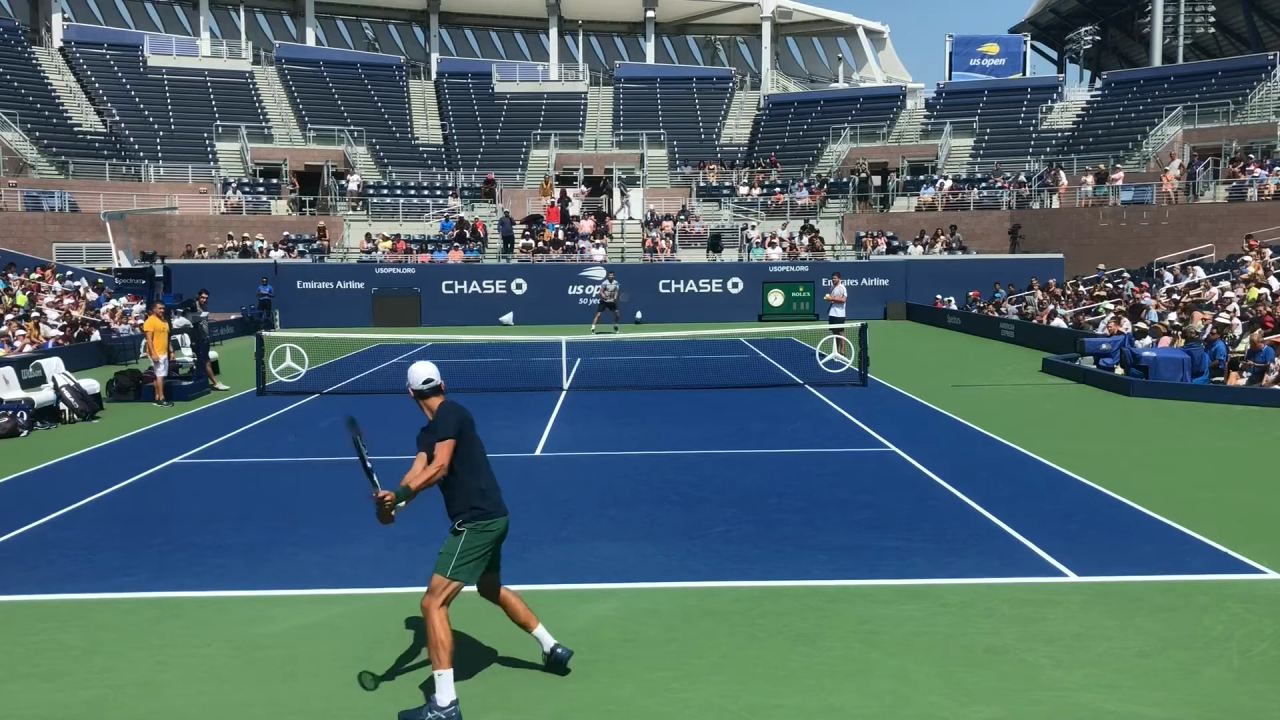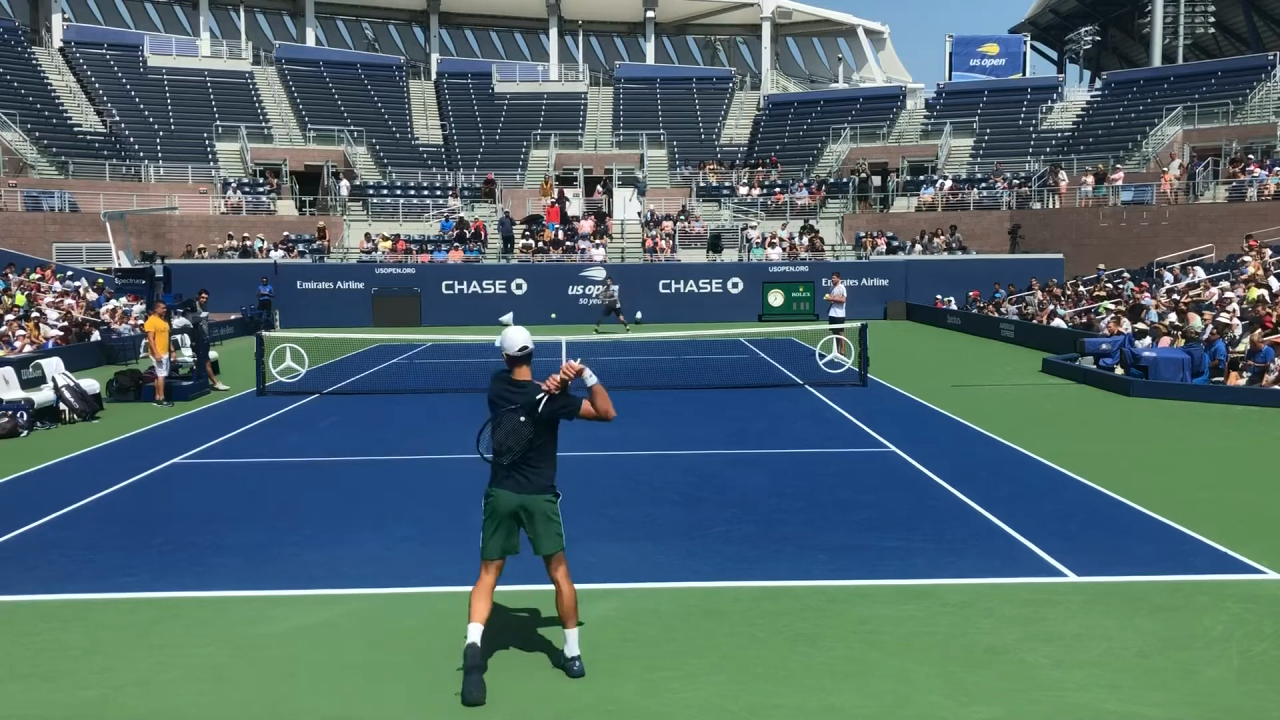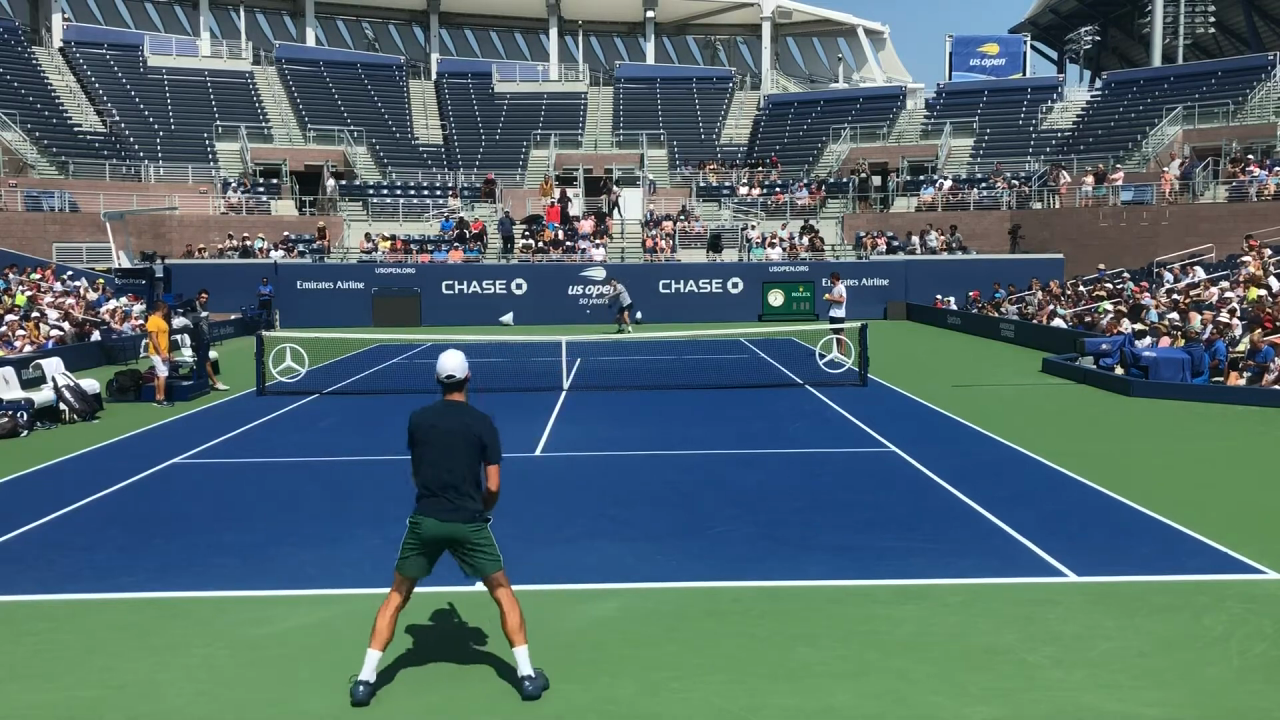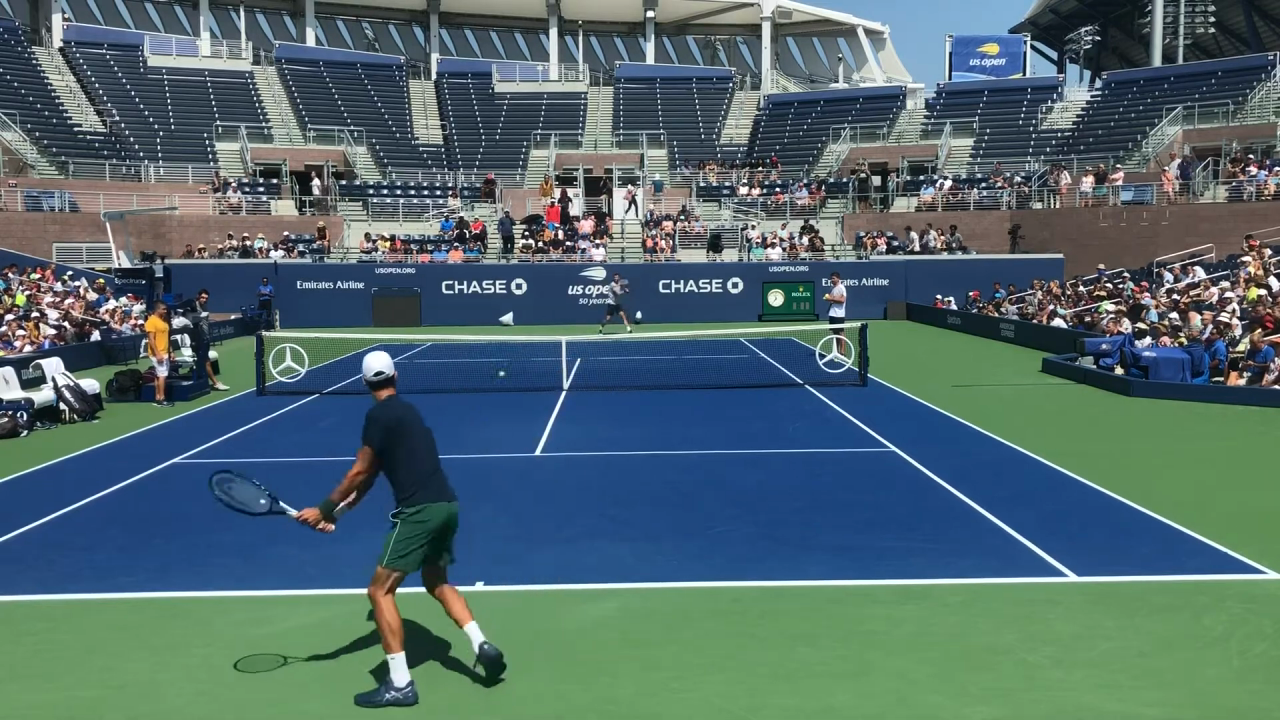
dt=0.7s
person 1, frame 1
left shoulder: (452, 414)
right shoulder: (427, 433)
left elbow: (439, 468)
right elbow: (417, 473)
left wrist: (398, 496)
right wrist: (393, 500)
left hip: (477, 523)
right hip: (490, 518)
left knee: (433, 604)
right knee: (492, 589)
right ankle: (554, 649)
person 1, frame 2
left shoulder: (496, 383)
right shoulder: (553, 398)
right elbow: (606, 413)
left wrist: (556, 379)
right wrist: (586, 373)
left hip: (501, 495)
right hip: (541, 496)
left knee: (488, 577)
right knee: (560, 574)
left ankle: (473, 644)
right ankle: (572, 655)
person 1, frame 3
left shoulder: (418, 419)
right shoulder: (484, 424)
left elbow: (417, 475)
right elbow: (493, 487)
left hip: (426, 520)
right hip: (468, 522)
left knee: (396, 597)
right knee: (503, 594)
left ankle: (365, 680)
right ankle: (527, 675)
person 1, frame 4
left shoulder: (379, 414)
right shoulder: (401, 411)
left elbow: (359, 471)
right elbow: (370, 475)
left wrist: (324, 507)
right wrist: (335, 511)
left hip: (421, 511)
right hip: (444, 505)
left knee: (380, 591)
right knee: (436, 582)
left ankle: (401, 683)
right ankle: (482, 646)
